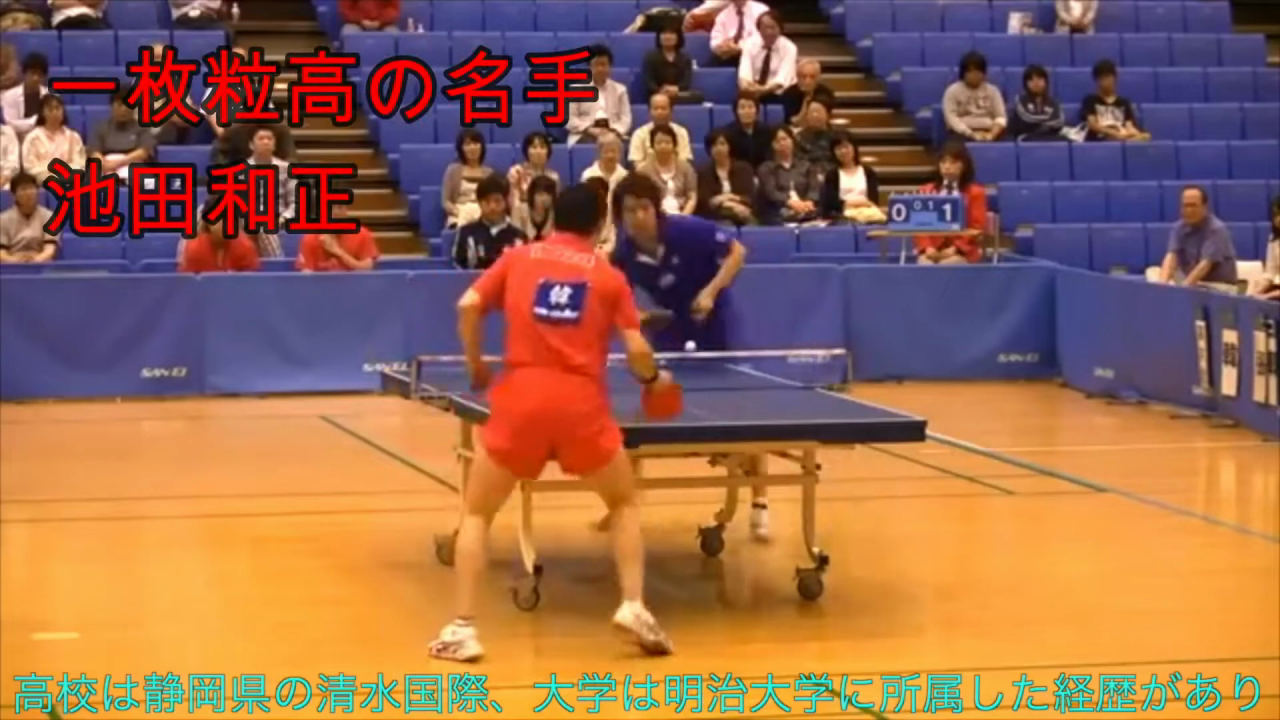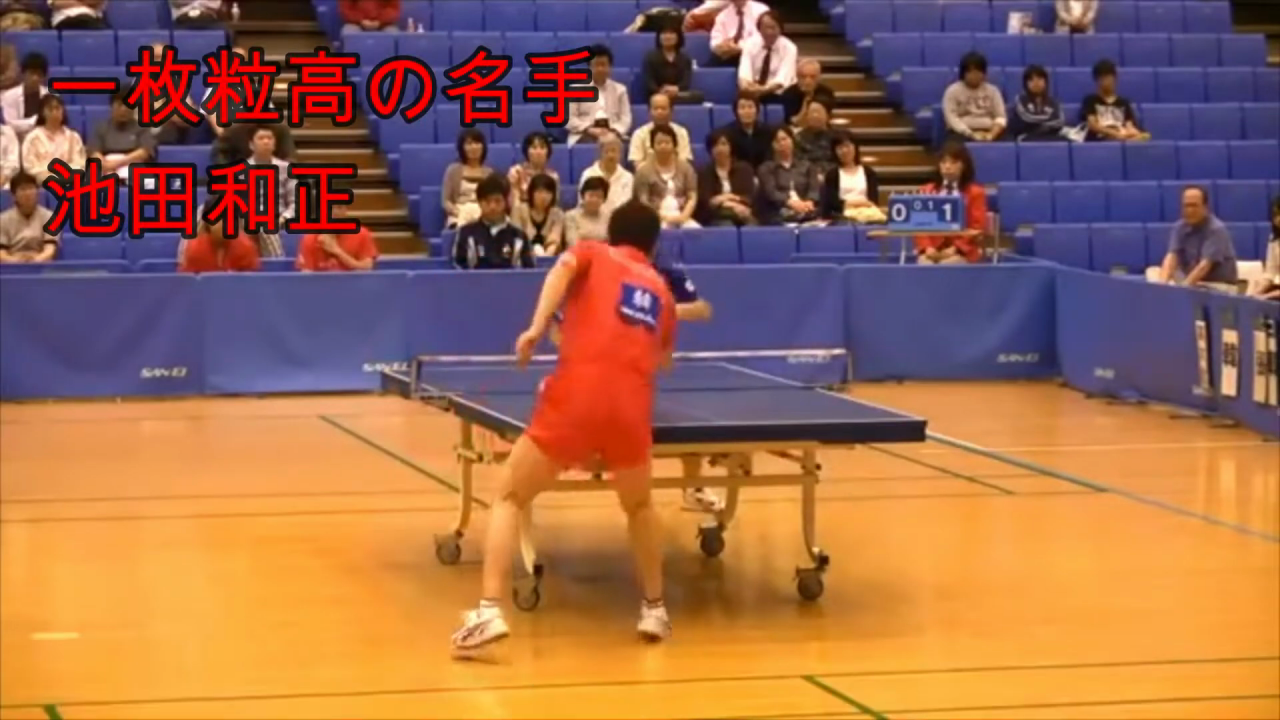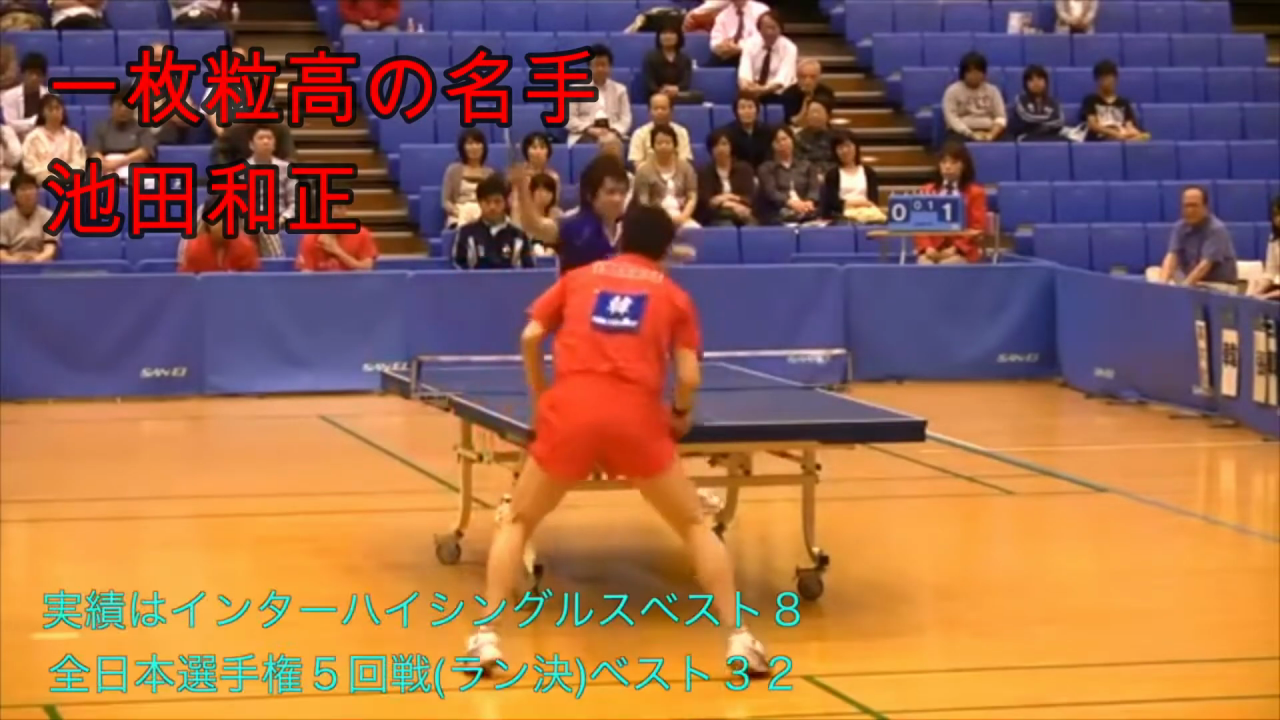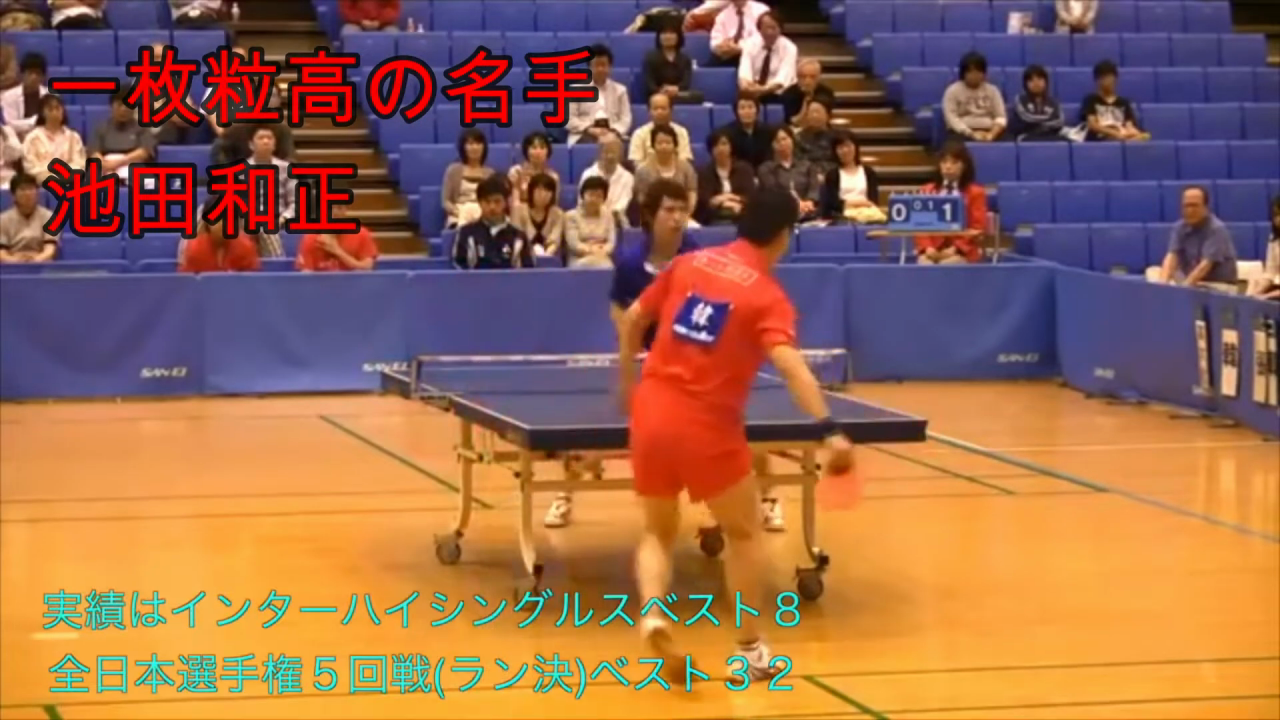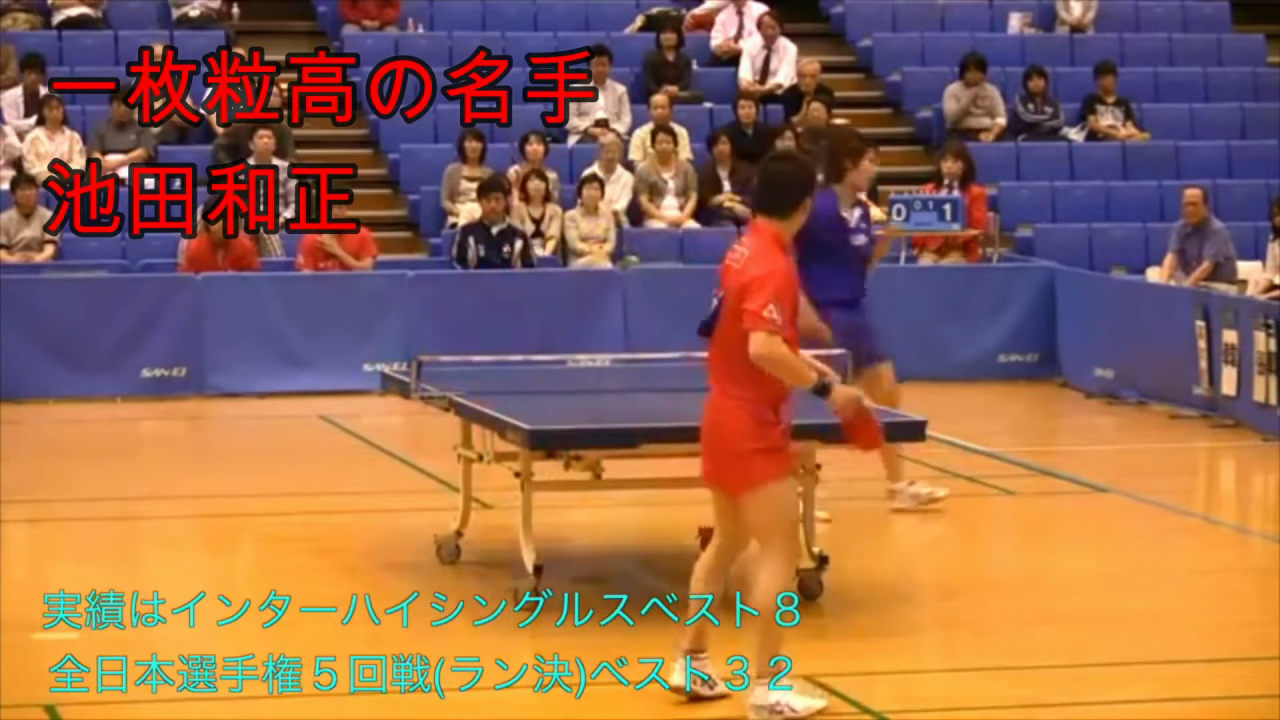
dt=0.5s
person 1, frame 1
left shoulder: (517, 259)
right shoulder: (609, 277)
left elbow: (468, 306)
right elbow: (636, 350)
left wrist: (474, 364)
right wrist: (653, 378)
left hip: (521, 401)
right hip: (583, 407)
left knee: (476, 513)
right knee: (625, 503)
left ankle: (462, 629)
right ankle: (634, 608)
person 1, frame 2
left shoulder: (591, 254)
right shoulder: (663, 292)
left elbow: (562, 271)
left wrist: (534, 330)
left hip: (576, 396)
right hip: (631, 407)
left knee: (508, 500)
right knee: (639, 505)
left ankle: (489, 611)
right ankle: (654, 609)
person 1, frame 3
left shoulder: (578, 279)
right shoulder: (674, 296)
left elbow: (530, 336)
right elbow: (689, 378)
left wrist: (541, 397)
right wrist: (681, 415)
left hip: (571, 413)
right hip: (637, 421)
left knee: (516, 521)
right knee: (695, 525)
left ankle: (486, 637)
right ankle: (738, 640)
person 1, frame 4
left shoulder: (689, 262)
right shoulder: (768, 295)
left elbow: (633, 319)
right elbow: (790, 364)
left wrist: (627, 381)
right wrist: (828, 429)
left hip: (652, 415)
right hip: (708, 427)
left knee: (657, 535)
right knee: (744, 533)
left ankle: (653, 617)
right ankle: (751, 651)
person 1, frame 5
left shoulder: (746, 250)
right shoulder: (773, 267)
right elbow: (764, 351)
left wrist: (809, 366)
right wrist: (826, 388)
left hip: (727, 417)
right hip: (751, 425)
left knee: (726, 542)
right knee: (780, 552)
left ankle: (690, 662)
person 2, frame 1
left shoulder: (688, 231)
right shoulder: (623, 254)
left elbow: (737, 253)
left wrist: (710, 291)
left hip: (711, 333)
right hip: (668, 336)
left ankle: (760, 504)
person 2, frame 2
left shoulder: (665, 277)
right shoulder: (594, 279)
left elbow: (702, 308)
right elbow: (557, 329)
left wrist: (672, 310)
right wrist: (570, 350)
left hip: (643, 363)
right hip: (597, 364)
left knee: (689, 421)
left ankle: (693, 489)
right ankle: (519, 497)
person 2, frame 3
left shoulder: (632, 227)
right shoulder: (578, 227)
left elbow: (662, 248)
right elbow: (537, 229)
left wrist: (676, 251)
right wrist: (522, 189)
left hip: (625, 333)
right hip: (581, 337)
left knee: (658, 410)
right knee: (557, 419)
left ankle: (687, 488)
right ankle: (512, 497)
person 2, frame 4
left shoulder: (702, 259)
right shoulder: (630, 261)
left elbow: (722, 302)
right elbow: (618, 307)
right wrist: (624, 346)
left hip: (699, 352)
right hip: (651, 355)
left knee: (735, 426)
right knee: (610, 425)
left ankle: (766, 498)
right ankle: (565, 496)
person 2, frame 5
left shoulder: (862, 211)
right shoulder: (818, 208)
left wrist: (880, 247)
left hip: (855, 314)
right hip: (825, 318)
left knee: (889, 396)
left ankle: (900, 486)
